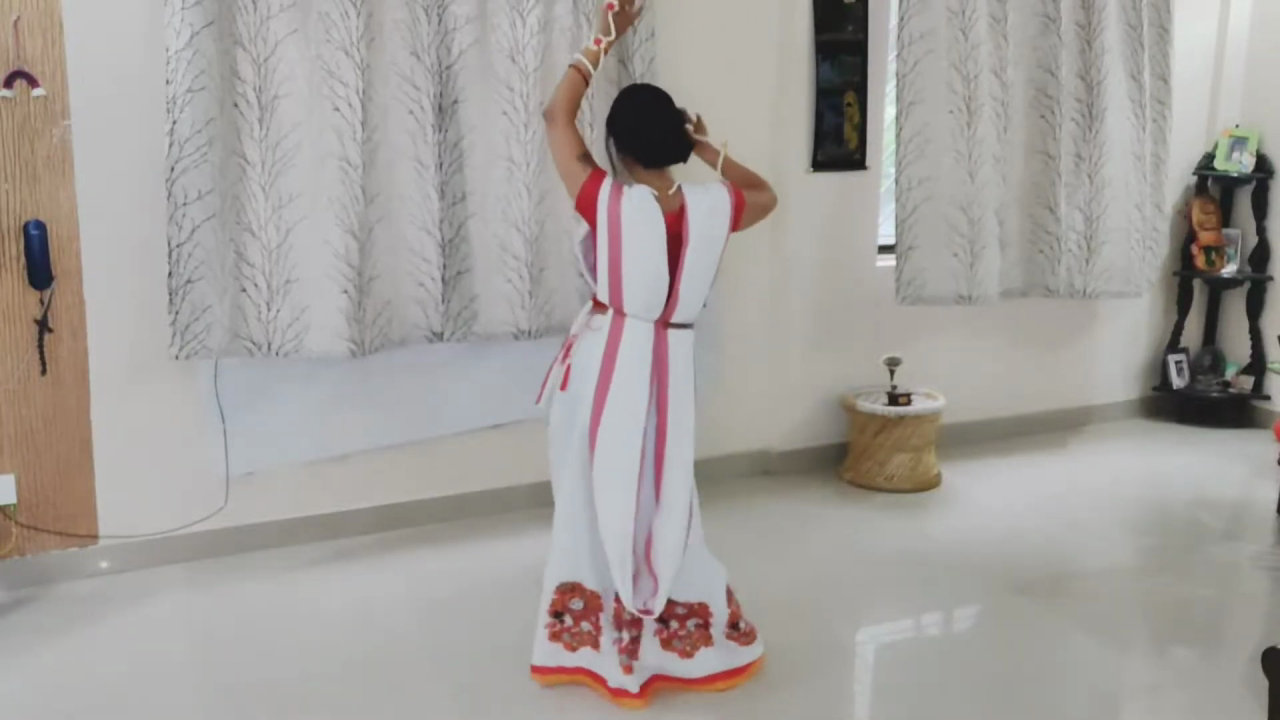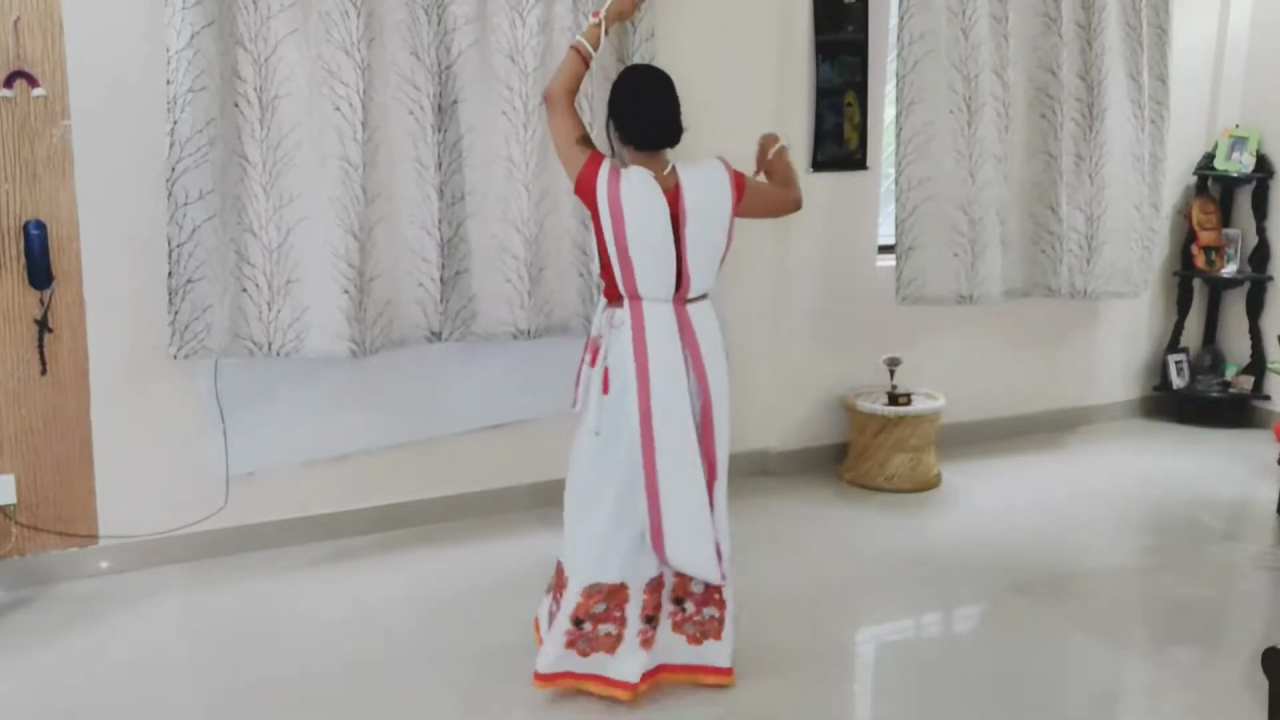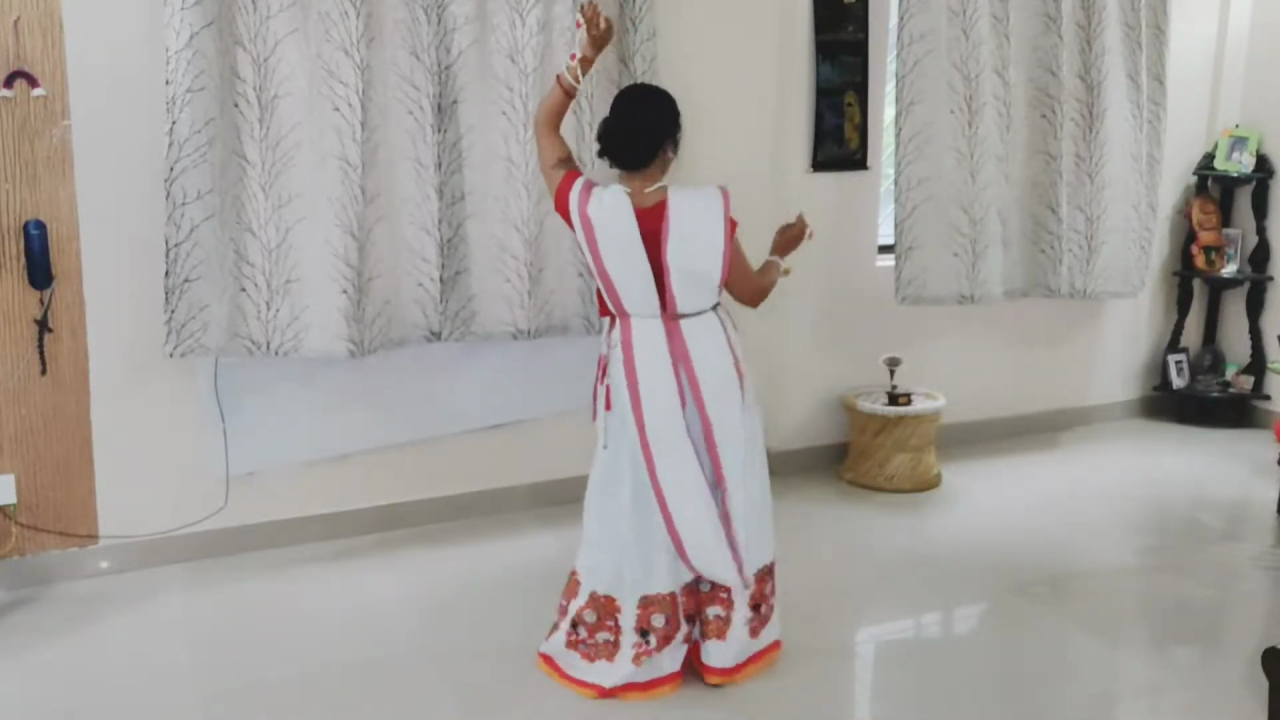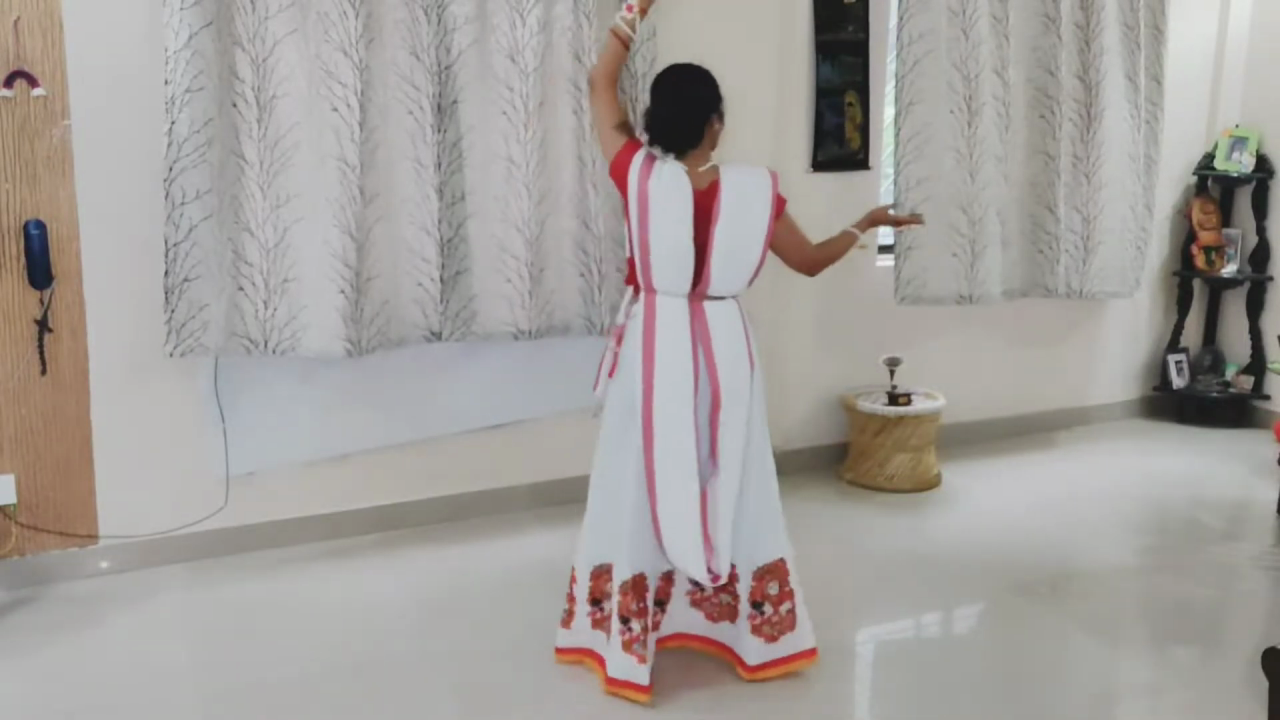
dt=0.4s
person 1, frame 1
left shoulder: (608, 202)
right shoulder: (712, 206)
left elbow: (557, 115)
right elbow: (767, 196)
right wrist: (711, 153)
left hip: (602, 366)
right hip: (668, 371)
left knee: (596, 509)
right knee: (660, 509)
left ankle: (612, 654)
right ankle: (697, 645)
person 1, frame 2
left shoulder: (607, 187)
right shoulder: (712, 184)
left elbow: (557, 100)
right elbow: (790, 197)
right wrist: (776, 160)
left hip: (632, 355)
right hip: (695, 352)
left knee: (613, 500)
right knee: (688, 495)
left ankle: (600, 649)
right ankle: (693, 643)
person 1, frame 3
left shoulder: (588, 207)
right shoulder: (706, 209)
left elbow: (545, 126)
right elbow: (751, 293)
right wrist: (780, 250)
left hip: (640, 369)
right hip: (709, 367)
left knee: (633, 504)
right knee: (721, 498)
left ankle: (622, 653)
right ankle: (726, 642)
person 1, frame 4
left shoulder: (640, 177)
right shoulder: (754, 192)
left elbow: (600, 85)
right elbow: (809, 261)
right wrist: (866, 225)
left hip: (651, 351)
right hip: (721, 349)
left knee: (636, 490)
right knee: (731, 490)
left ankle: (622, 646)
right ankle: (761, 638)
